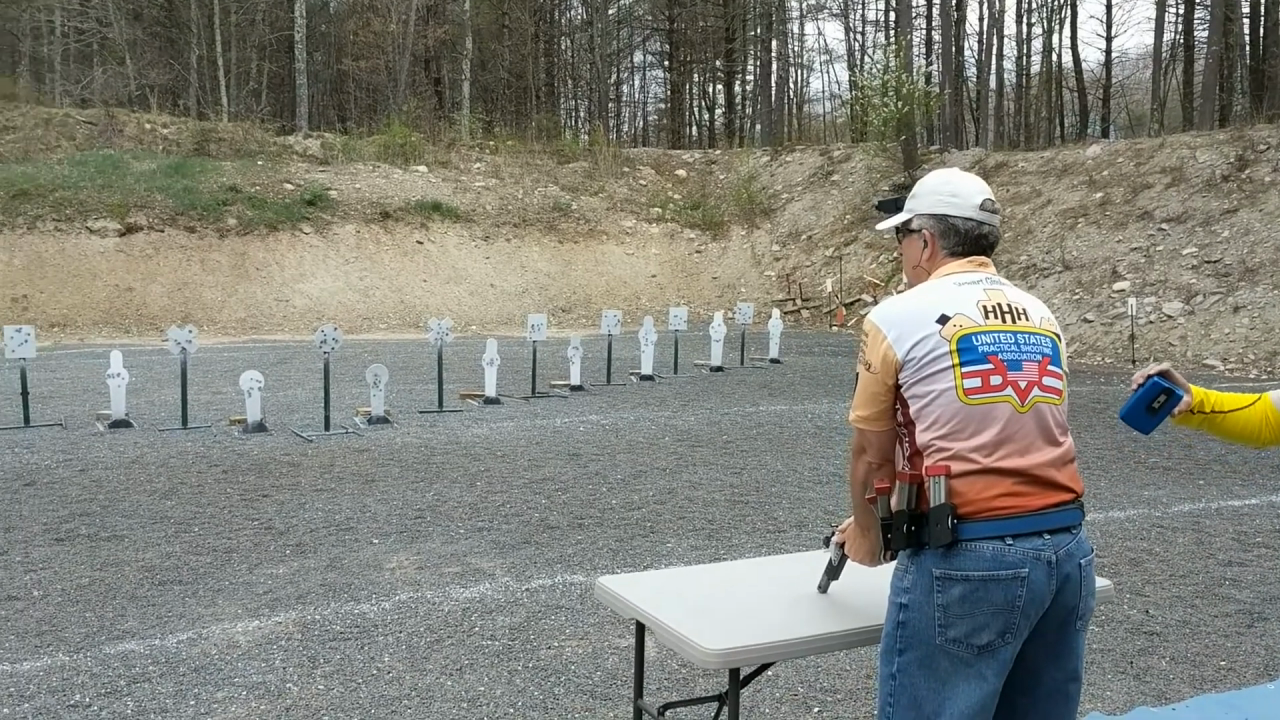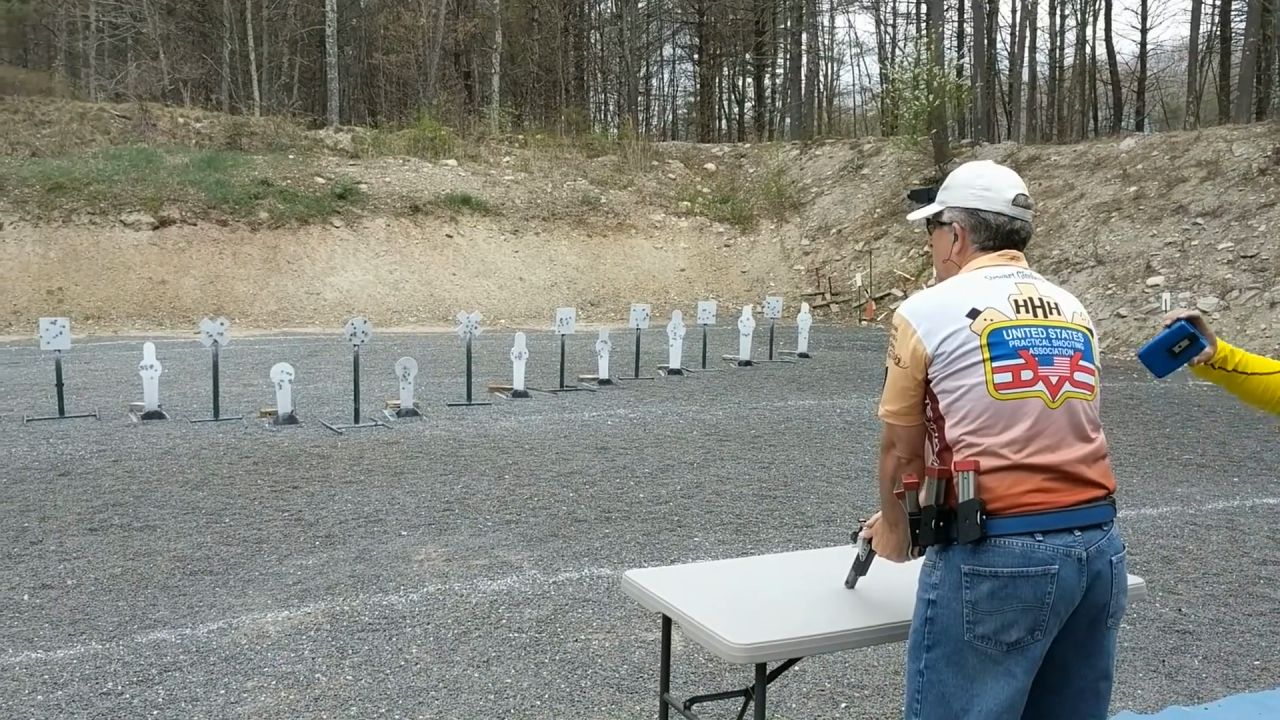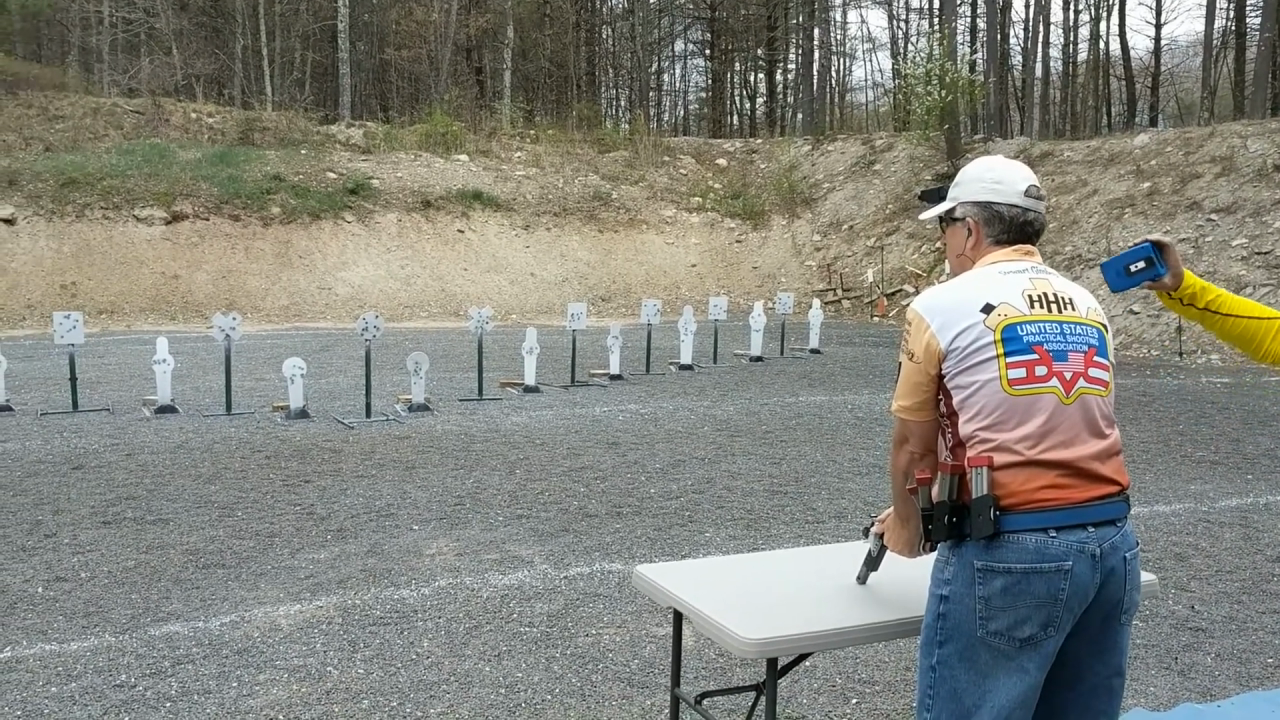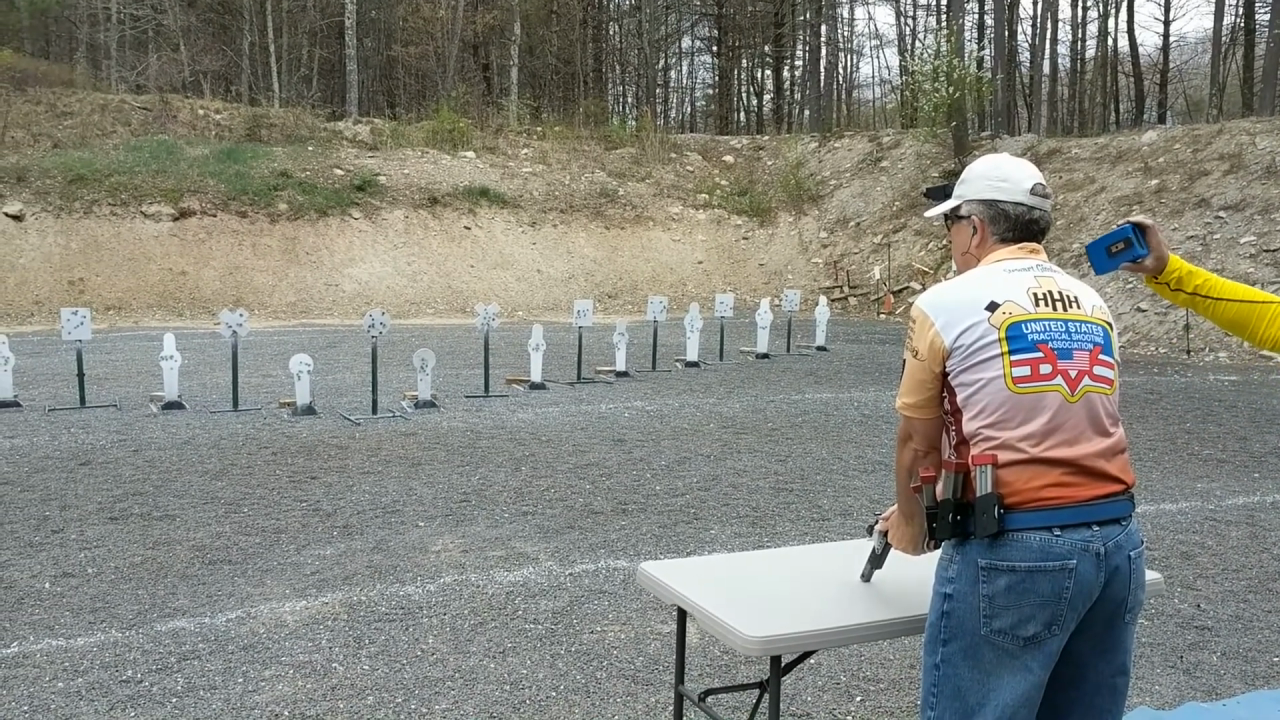
dt=0.7s
person 1, frame 1
left shoulder: (898, 317)
right shoulder: (1042, 316)
left elbow: (872, 456)
left wrist: (867, 533)
left hip: (967, 561)
right hip: (1066, 548)
person 1, frame 2
left shoulder: (928, 311)
right shoulder: (1073, 311)
left elbow: (901, 451)
left wrist: (894, 528)
left hip: (995, 556)
right hip: (1097, 544)
person 1, frame 3
left shoulder: (941, 306)
right shoulder: (1088, 306)
left elbow: (914, 447)
left wrist: (906, 523)
left hip: (1008, 552)
right hip: (1111, 542)
person 1, frame 4
left shoulder: (946, 303)
right shoulder: (1093, 304)
left elbow: (919, 443)
left wrist: (911, 521)
left hip: (1014, 549)
right hip: (1116, 541)
